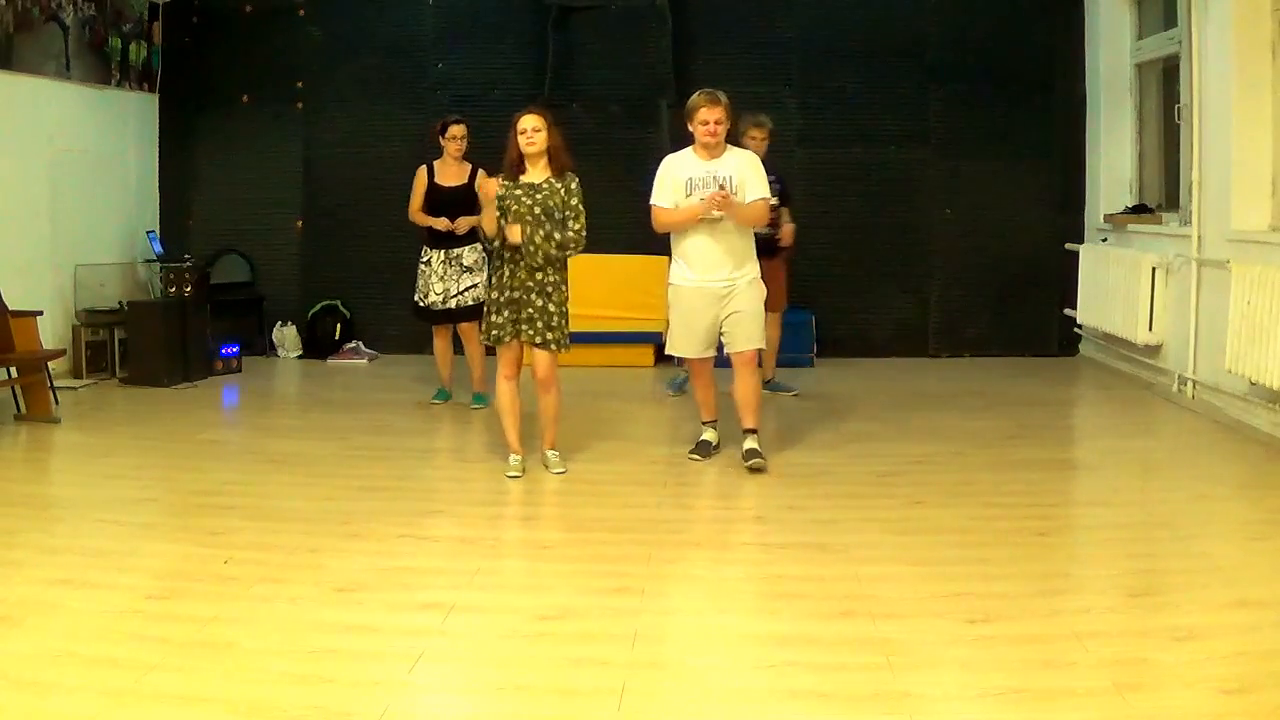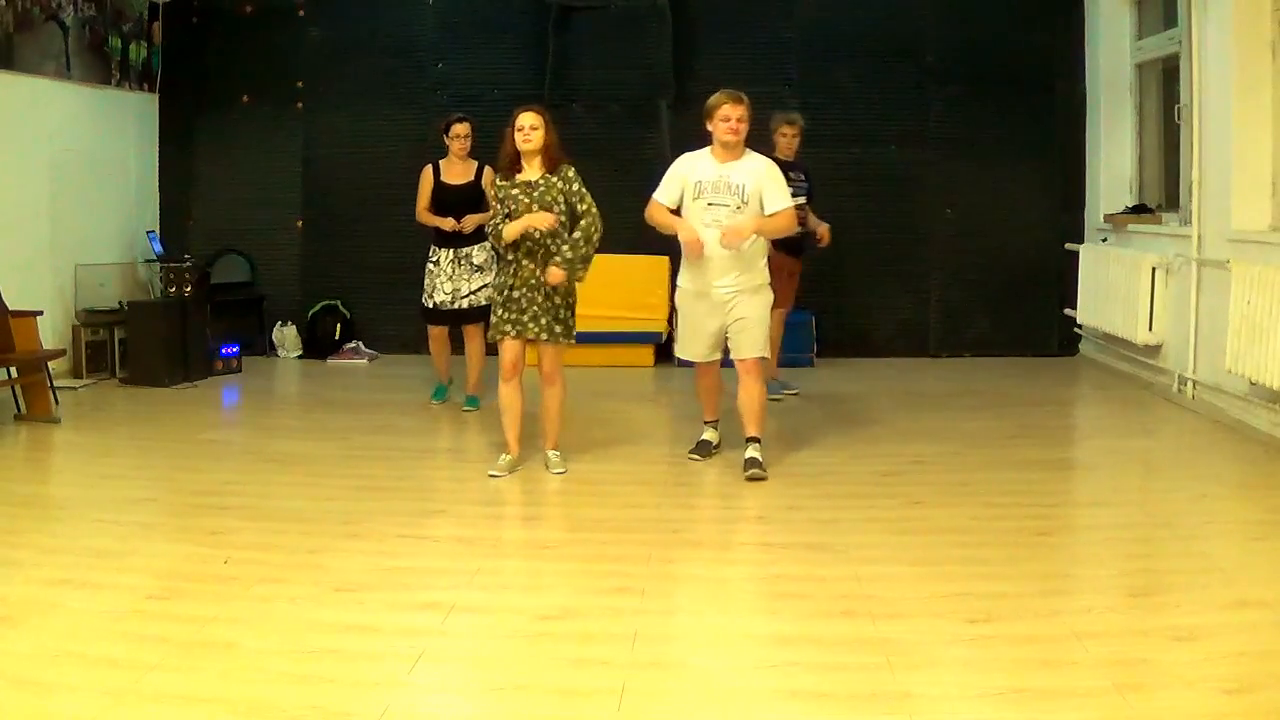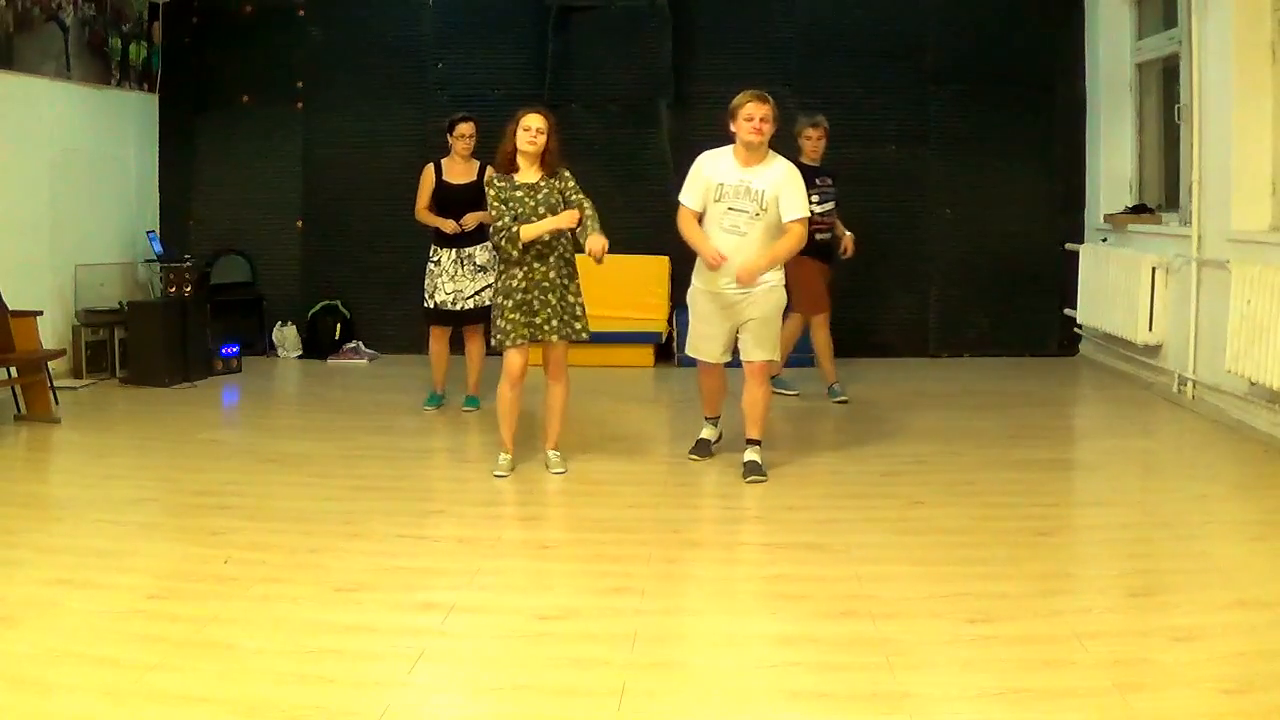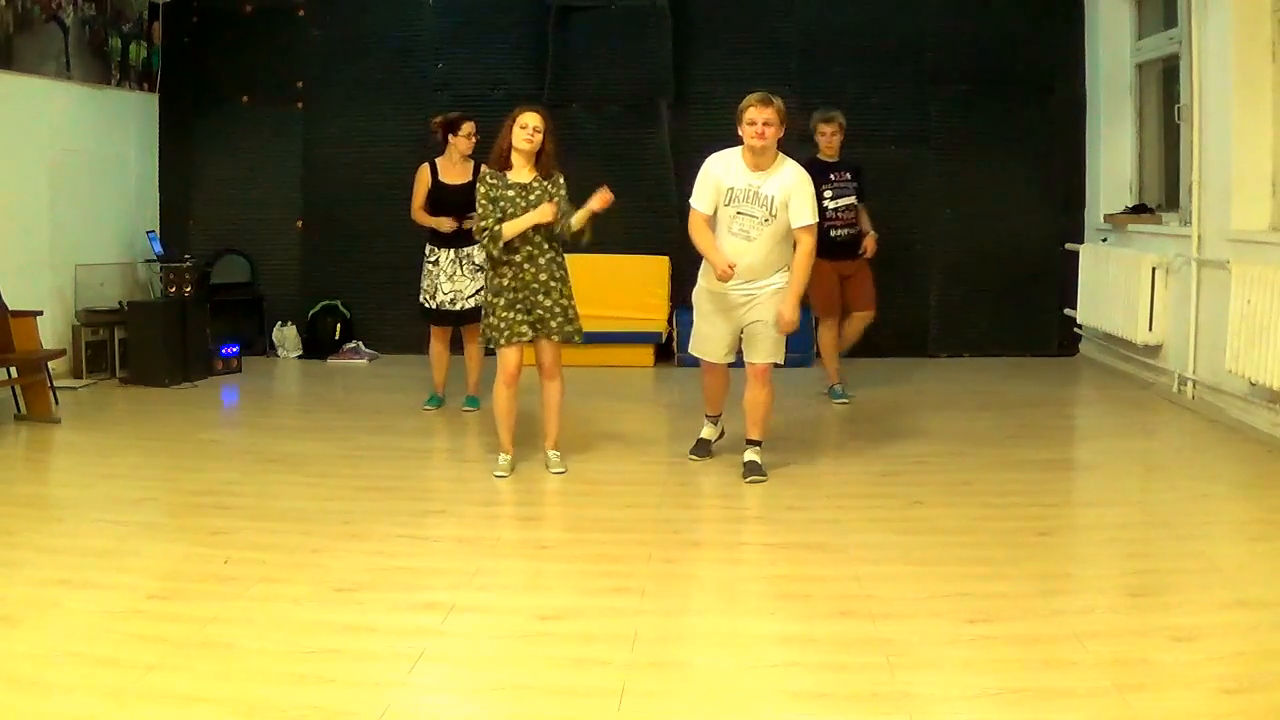
dt=0.3s
person 1, frame 1
left shoulder: (747, 161)
right shoulder: (673, 164)
left elbow: (762, 216)
right elbow: (660, 222)
left wrist: (732, 208)
right wrist: (700, 209)
left hip: (741, 281)
right hip: (690, 283)
left knee: (746, 358)
right knee: (699, 362)
left ankle: (750, 438)
right ankle: (709, 430)
person 1, frame 2
left shoulder: (764, 168)
right shoulder: (687, 164)
left elbow: (788, 223)
right elbow: (653, 210)
left wrist: (752, 226)
right wrist: (680, 226)
left hip: (748, 286)
right hip: (697, 286)
left knee: (750, 365)
right knee: (704, 362)
left ankle: (753, 448)
right ankle: (710, 430)
person 1, frame 3
left shoulder: (785, 173)
right shoulder: (708, 163)
left elbow: (798, 233)
right elbow: (685, 217)
left wrist: (760, 264)
right wrist: (703, 248)
left hip: (763, 289)
right hip: (710, 287)
left knee: (758, 368)
right knee: (709, 363)
left ankle: (753, 450)
right ankle: (711, 427)
person 1, frame 4
left shoulder: (795, 178)
right shoulder: (717, 165)
left elbow: (805, 242)
right elbow: (697, 221)
left wrist: (792, 299)
right wrist: (715, 259)
left hip: (768, 290)
right hip: (717, 287)
left knee: (760, 369)
right knee: (712, 362)
left ankle: (753, 451)
right ankle: (712, 424)
person 2, frame 1
left shoulder: (567, 182)
right shoulder: (506, 182)
left elbow: (576, 238)
right elbow: (492, 233)
left wrist: (527, 237)
right wrist: (488, 204)
left hip: (547, 285)
right hip: (508, 284)
left knee: (544, 372)
right knee: (507, 369)
left ankle: (550, 447)
right ankle: (514, 451)
person 2, frame 2
left shoulder: (565, 175)
right shoulder: (503, 182)
left elbow: (590, 220)
right elbow: (495, 235)
left wrist: (565, 262)
right wrist: (527, 220)
left hip: (553, 281)
right hip: (513, 281)
left knee: (550, 369)
right knee: (509, 365)
left ankle: (552, 447)
right ankle: (512, 450)
person 2, frame 3
left shoulder: (560, 177)
right shoulder: (498, 182)
left elbow: (584, 208)
right elbow: (502, 235)
left wrist: (593, 234)
right wrist: (552, 222)
left hip: (559, 282)
right hip: (516, 283)
left knee: (556, 368)
right knee: (513, 369)
left ankle: (552, 447)
right ankle: (507, 449)
person 2, frame 4
left shoulder: (553, 179)
right shoulder: (490, 178)
left elbow: (568, 227)
right elbow: (486, 233)
left wrist: (590, 208)
right wrist: (531, 217)
left hip: (549, 281)
right hip: (507, 283)
left knee: (550, 366)
right knee: (508, 368)
left ankle: (552, 447)
right ankle: (505, 450)
person 3, frame 1
left shoulder: (477, 174)
right shoulder: (425, 172)
right elbow: (413, 212)
left wrist: (472, 220)
right wrist: (433, 221)
left hip: (468, 255)
right hip: (435, 255)
left knee: (467, 325)
right knee: (440, 326)
left ankle: (478, 389)
right ankle: (445, 386)
person 3, frame 2
left shoulder: (484, 172)
right shoulder: (431, 171)
right elbow: (421, 212)
left wrist: (480, 218)
right wrist: (440, 221)
left hip: (476, 255)
right hip: (442, 254)
left knee: (473, 326)
right knee: (436, 328)
left ankle: (472, 391)
right ankle: (443, 379)
person 3, frame 3
left shoulder: (486, 171)
right shoulder: (432, 170)
right elbow: (420, 211)
left wrist: (481, 216)
right wrist: (441, 221)
left hip: (477, 254)
right hip: (443, 255)
left knee: (474, 328)
right knee: (439, 328)
left ankle: (472, 392)
right ankle: (438, 390)
person 3, frame 4
left shoulder: (481, 171)
right shoulder: (427, 171)
right elbow: (416, 210)
right wrist: (435, 221)
left hip: (473, 254)
right hip: (439, 255)
left knee: (472, 326)
right knee: (439, 328)
left ankle: (472, 392)
right ankle: (438, 391)
person 4, frame 1
left shoulder: (774, 173)
left elbow: (783, 211)
left wrist: (788, 226)
left hip: (772, 254)
left knee: (774, 314)
left ankle: (769, 378)
right ankle: (684, 372)
person 4, frame 2
left shoulder: (801, 171)
left wrist: (820, 225)
left hip: (794, 251)
right hip: (772, 249)
left knee: (781, 313)
right knee: (778, 311)
left ankle: (771, 375)
right ankle: (770, 377)
person 4, frame 3
left shoulder: (829, 176)
left wrist: (844, 233)
left hip: (824, 257)
right hip: (801, 256)
left knee: (799, 317)
right knee: (820, 317)
left ankle: (773, 373)
right ankle: (833, 382)
person 4, frame 4
left shoulder: (853, 170)
right shoulder: (807, 172)
left wrist: (869, 233)
left hip: (855, 255)
right hip: (822, 257)
left knee: (864, 314)
right knee: (828, 319)
left ankle: (832, 361)
right ankle: (833, 382)
